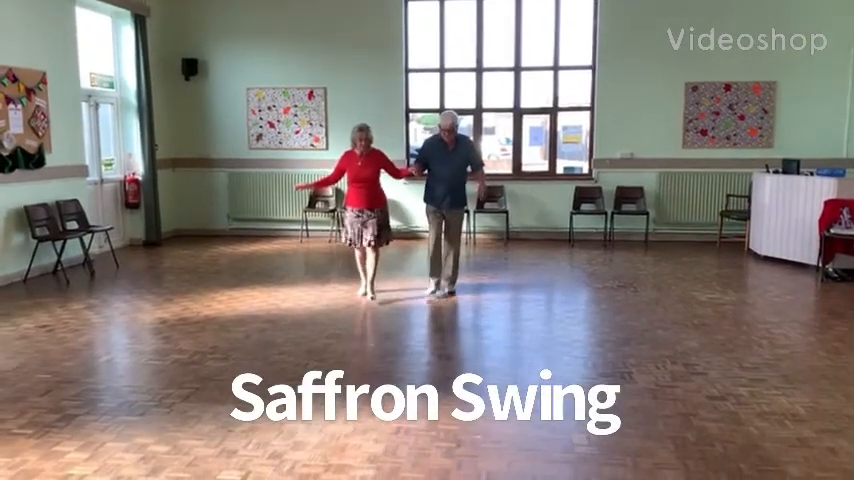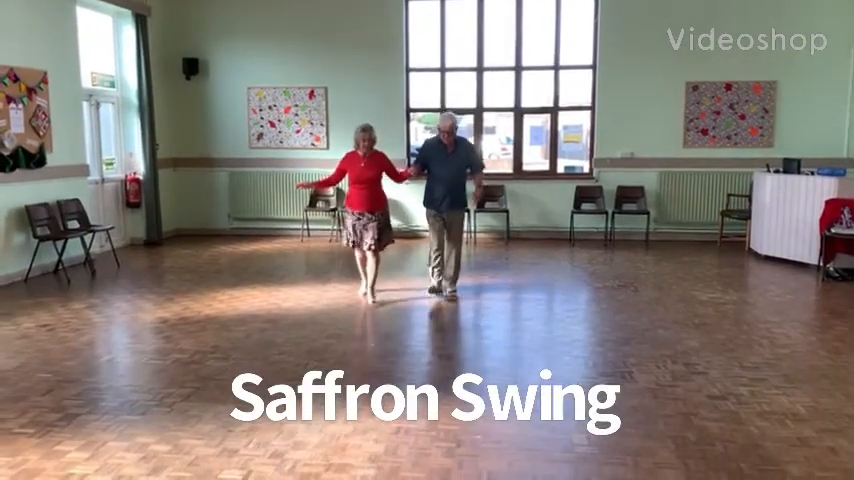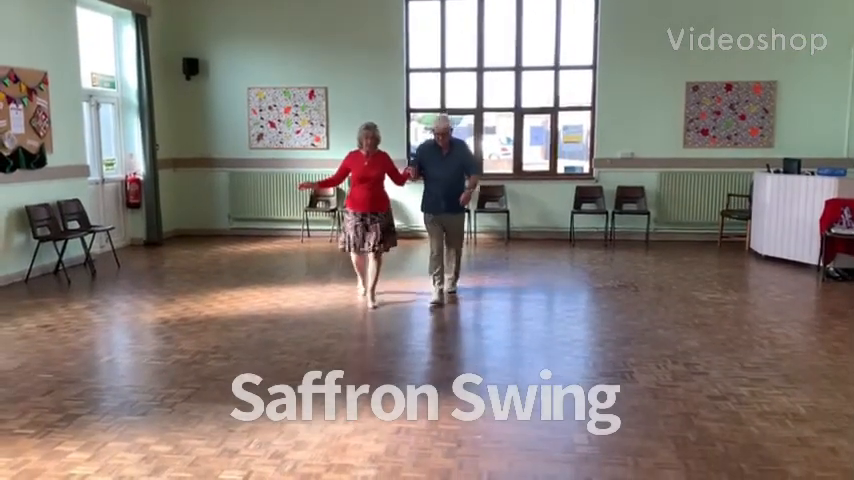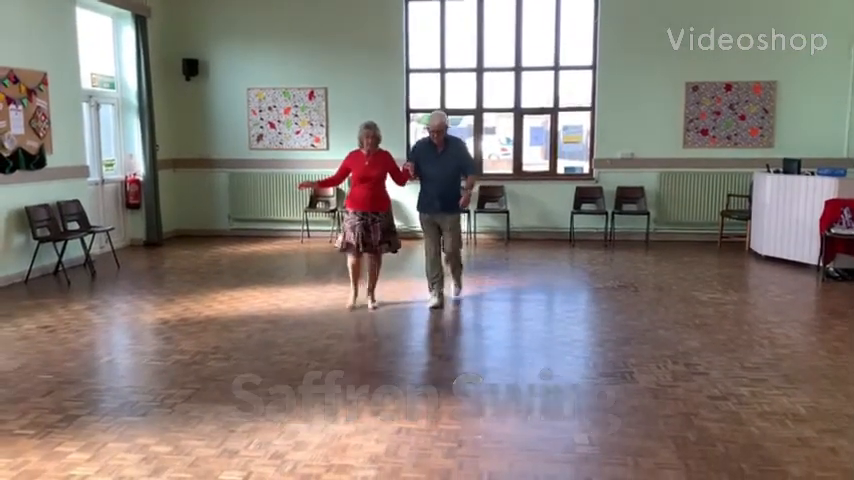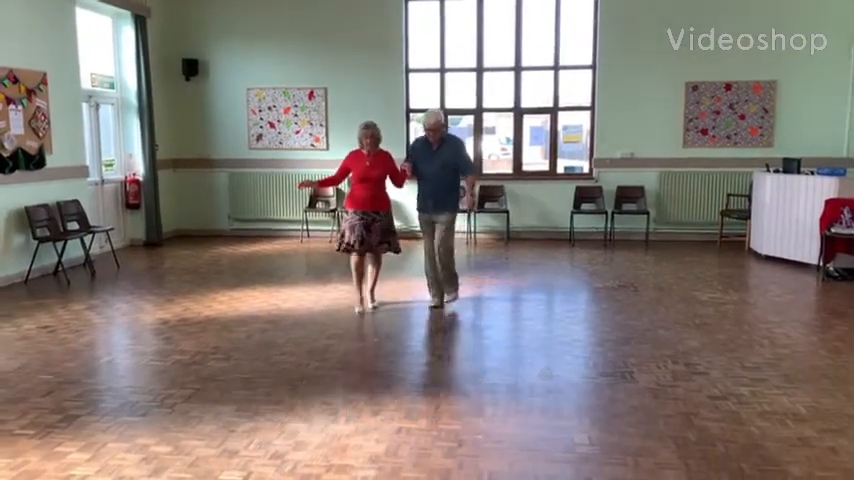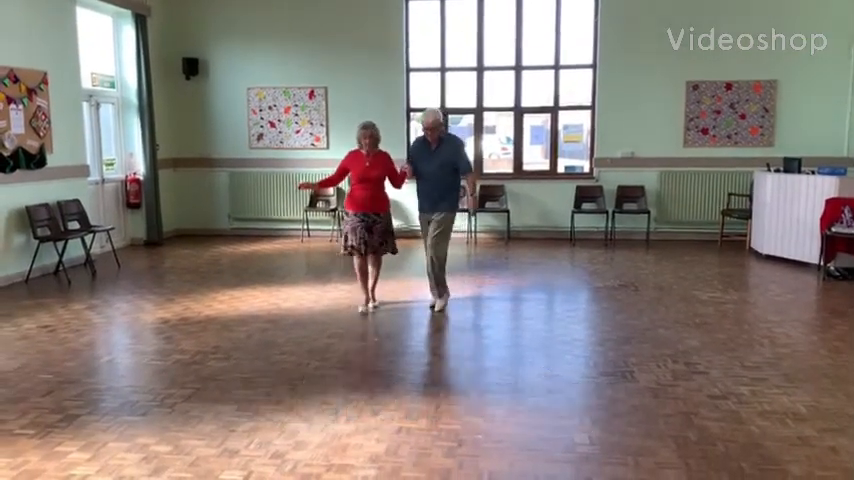
dt=0.2s
person 1, frame 1
left shoulder: (466, 144)
right shoulder: (430, 144)
left elbow: (477, 167)
right elbow: (420, 166)
left wrist: (481, 183)
right wrist: (416, 169)
left hip: (456, 202)
right hip: (434, 201)
left knee: (453, 243)
right knee: (434, 240)
left ankle: (449, 282)
right ankle: (434, 281)
person 1, frame 2
left shoulder: (466, 147)
right shoulder: (429, 146)
left elbow: (477, 170)
right elbow: (419, 168)
left wrist: (478, 186)
right wrist: (415, 170)
left hip: (456, 204)
right hip: (434, 204)
left knee: (454, 244)
right knee: (436, 243)
left ankle: (450, 283)
right ankle: (436, 282)
person 1, frame 3
left shoulder: (462, 148)
right shoulder: (424, 149)
left elbow: (473, 173)
right elbow: (417, 172)
left wrist: (469, 190)
right wrist: (413, 172)
left hip: (455, 208)
right hip: (431, 208)
left knee: (454, 247)
right knee: (436, 249)
left ankle: (451, 281)
right ankle: (438, 291)
person 1, frame 4
left shoulder: (458, 146)
right shoulder: (420, 147)
left elbow: (470, 173)
right elbow: (413, 173)
left wrist: (467, 191)
right wrist: (410, 170)
left hip: (451, 208)
right hip: (427, 208)
left knee: (452, 248)
right knee: (431, 251)
left ankle: (456, 278)
right ankle: (436, 293)
person 1, frame 5
left shoulder: (455, 144)
right shoulder: (417, 145)
left elbow: (469, 172)
right elbow: (412, 173)
left wrist: (469, 193)
right wrist: (408, 170)
left hip: (447, 207)
right hip: (425, 207)
left knee: (442, 247)
right knee: (430, 251)
left ankle: (451, 287)
right ankle: (436, 294)
person 1, frame 6
left shoulder: (454, 144)
right shoulder: (417, 145)
left elbow: (467, 172)
right elbow: (412, 172)
left wrist: (471, 194)
right wrist: (409, 171)
left hip: (445, 207)
right hip: (425, 207)
left knee: (435, 248)
right knee: (431, 250)
left ankle: (441, 293)
right ankle: (436, 293)
person 2, frame 1
left shoulder: (377, 155)
right shoulder: (347, 157)
left elbow: (396, 173)
right elbow: (333, 178)
left wrist: (410, 170)
right wrist: (311, 185)
left hip: (375, 207)
right hip: (354, 208)
left knee: (372, 245)
right knee: (358, 246)
left ankle: (370, 284)
right ankle: (363, 281)
person 2, frame 2
left shoulder: (380, 157)
right shoulder: (349, 158)
left elbow: (397, 177)
right elbow: (334, 179)
left wrist: (409, 172)
right wrist: (312, 185)
left hip: (376, 210)
right hip: (355, 210)
left knee: (373, 249)
right knee: (359, 247)
left ankle: (371, 289)
right ankle: (364, 281)
person 2, frame 3
left shoulder: (383, 157)
right shoulder: (352, 157)
left elbow: (398, 180)
right elbow: (336, 179)
left wrist: (408, 172)
right wrist: (315, 185)
left hip: (378, 211)
right hip: (355, 211)
left knee: (375, 251)
right knee: (355, 250)
left ankle: (371, 292)
right ankle: (361, 281)
person 2, frame 4
left shoulder: (385, 157)
right shoulder: (353, 157)
left elbow: (400, 180)
right elbow: (337, 178)
left wrist: (407, 169)
right wrist: (315, 184)
left hip: (379, 211)
right hip: (355, 211)
left knee: (375, 253)
right knee: (353, 252)
left ankle: (371, 293)
right ankle: (354, 291)
person 2, frame 5
left shoulder: (385, 157)
right shoulder: (353, 156)
left elbow: (398, 182)
right elbow: (337, 178)
left wrist: (405, 170)
right wrist: (316, 183)
left hip: (379, 211)
right hip: (355, 211)
left knee: (375, 253)
right knee: (357, 254)
left ankle: (371, 293)
right ankle: (359, 297)
person 2, frame 6
left shoulder: (384, 158)
right shoulder: (352, 157)
left elbow: (397, 183)
right elbow: (335, 178)
left wrist: (404, 172)
right wrist: (315, 185)
left hip: (379, 212)
right hip: (356, 212)
left knee: (376, 254)
right knee: (359, 254)
left ankle: (372, 292)
right ankle: (365, 297)
